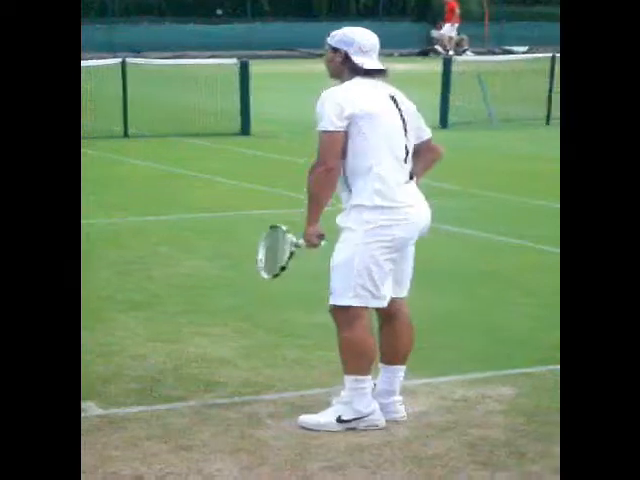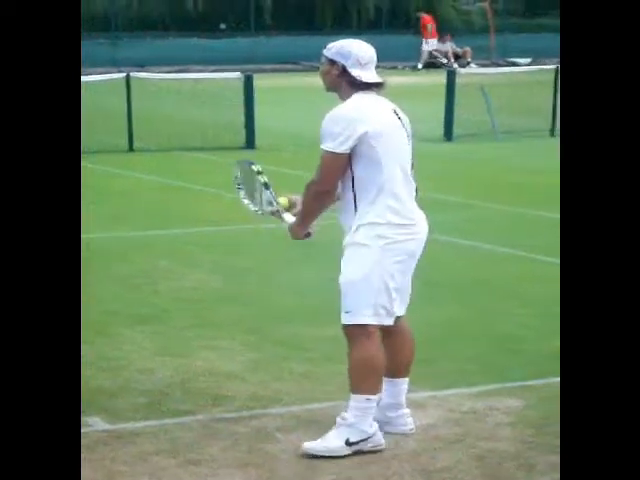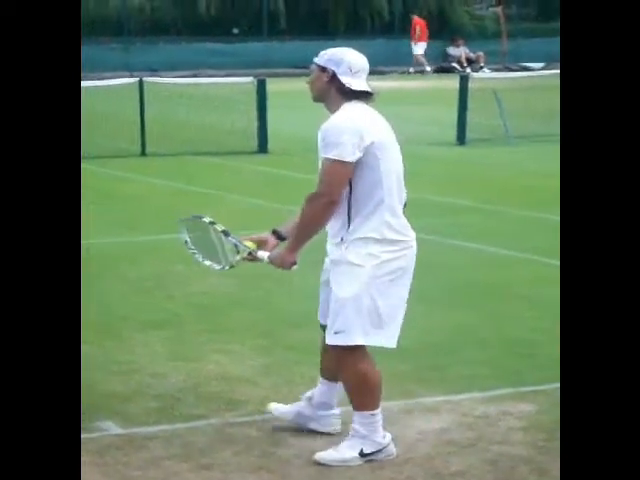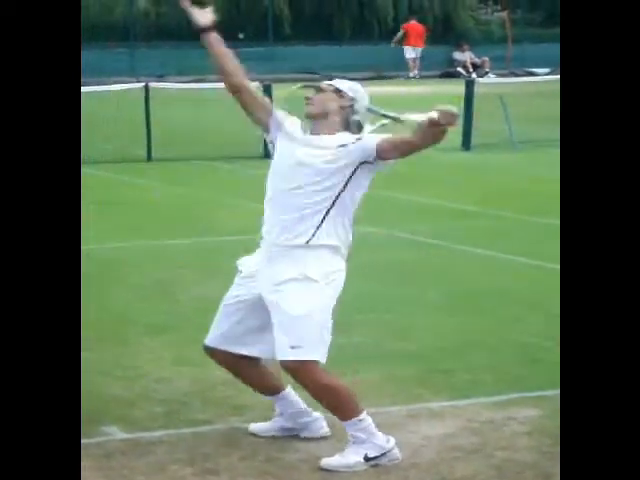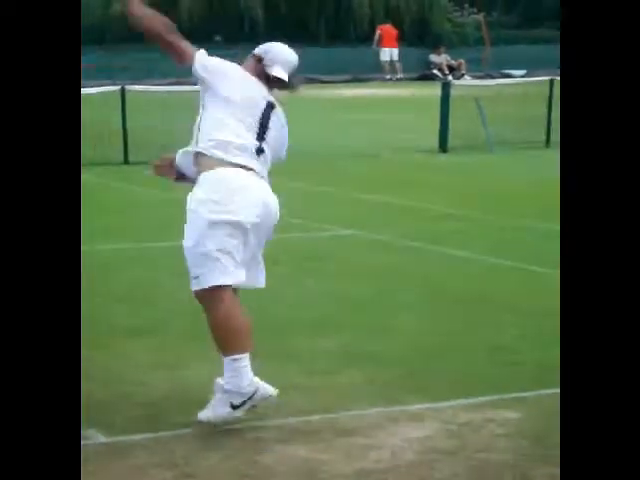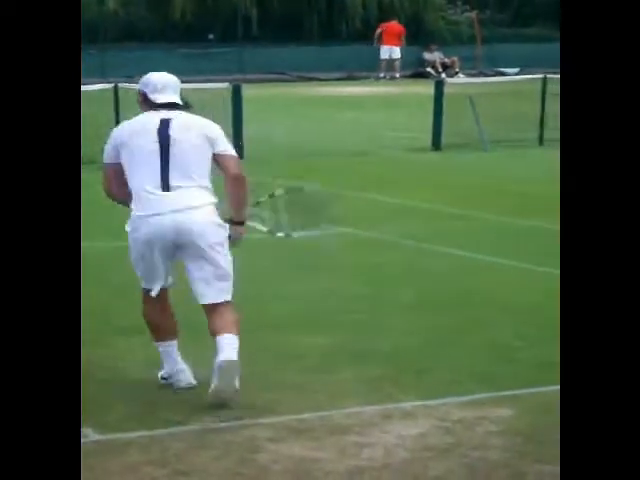
dt=0.7s
person 1, frame 1
left shoulder: (338, 96)
right shoulder: (397, 97)
left elbow: (326, 166)
right elbow: (432, 152)
left wrist: (312, 221)
left hip: (374, 217)
right hip: (410, 211)
left knee: (349, 308)
right knee: (392, 305)
left ankle: (359, 406)
right ankle: (388, 397)
person 1, frame 2
left shoulder: (344, 115)
right shoulder: (385, 109)
left elbow: (324, 184)
left wrist: (302, 221)
right wrist: (309, 206)
left hip: (378, 234)
right hip: (401, 227)
left knee: (361, 327)
right knee: (391, 321)
left ankle: (360, 428)
right ankle: (392, 409)
person 1, frame 3
left shoulder: (343, 124)
right shoulder: (356, 120)
left elbow: (325, 199)
right elbow: (328, 199)
left wrist: (291, 248)
right wrist: (279, 235)
left hip: (371, 251)
right hip: (357, 246)
left knee: (349, 344)
right knee: (335, 333)
left ankle: (371, 438)
right ankle: (320, 408)
person 1, frame 4
left shoulder: (357, 149)
right shoulder: (290, 132)
left elbow: (415, 143)
right elbow: (239, 84)
left wrist: (436, 124)
left hip: (309, 270)
right hip: (266, 264)
left knee: (301, 364)
right knee: (221, 348)
left ankle: (373, 442)
right ankle: (296, 414)
person 1, frame 5
left shoulder: (228, 75)
right shoulder: (279, 123)
left elbow: (170, 39)
right wrist: (185, 170)
left hip: (225, 195)
right hip: (259, 200)
left knee: (216, 289)
right knee: (220, 288)
left ankle: (241, 383)
right ankle: (236, 383)
person 1, frame 6
left shoulder: (122, 132)
right shoulder: (207, 127)
left elbow: (113, 189)
right elbow: (235, 175)
right wrist: (237, 221)
left hip: (149, 222)
right hip: (199, 218)
left knee: (153, 293)
right knee: (218, 304)
left ankle: (175, 368)
right ankle: (227, 357)
